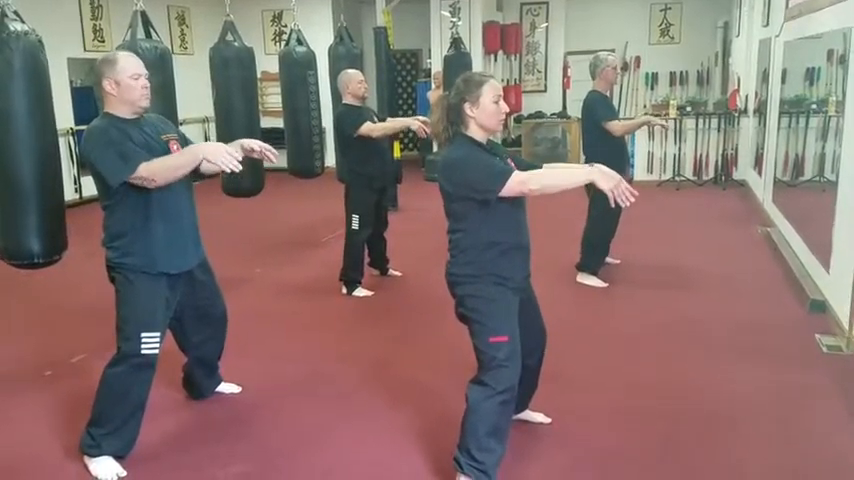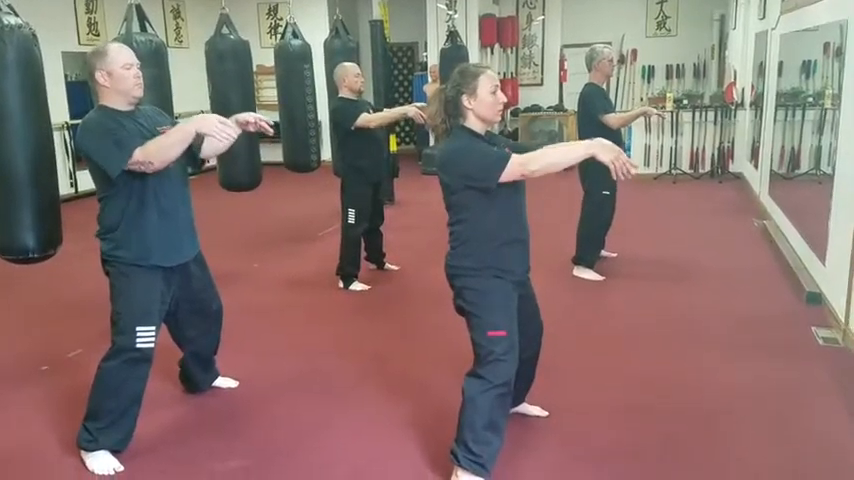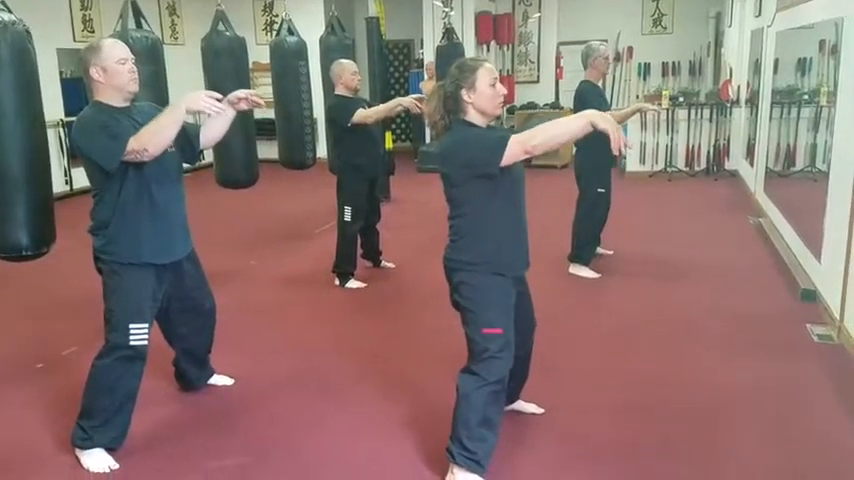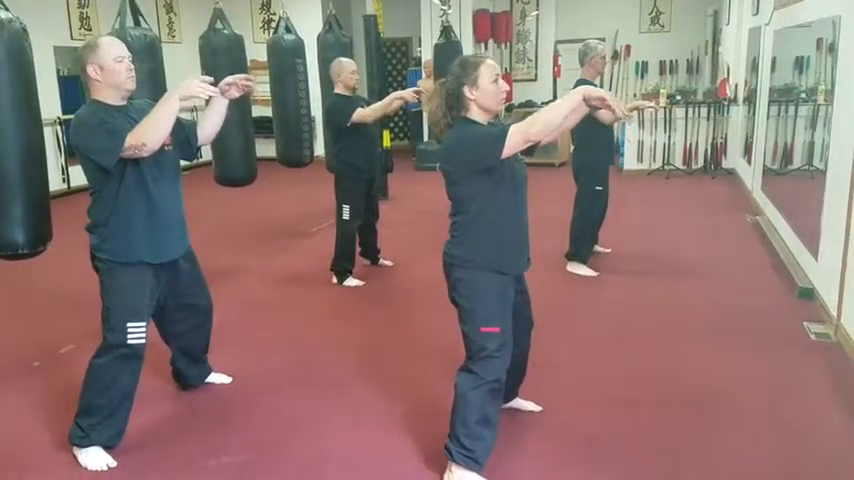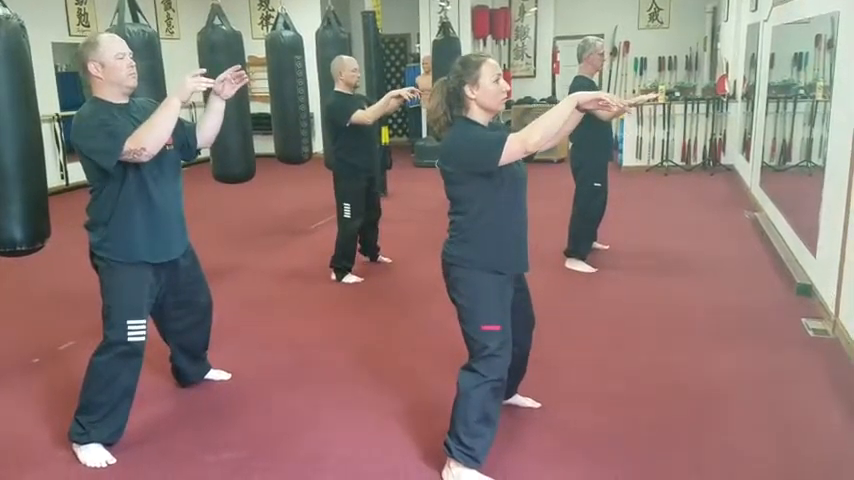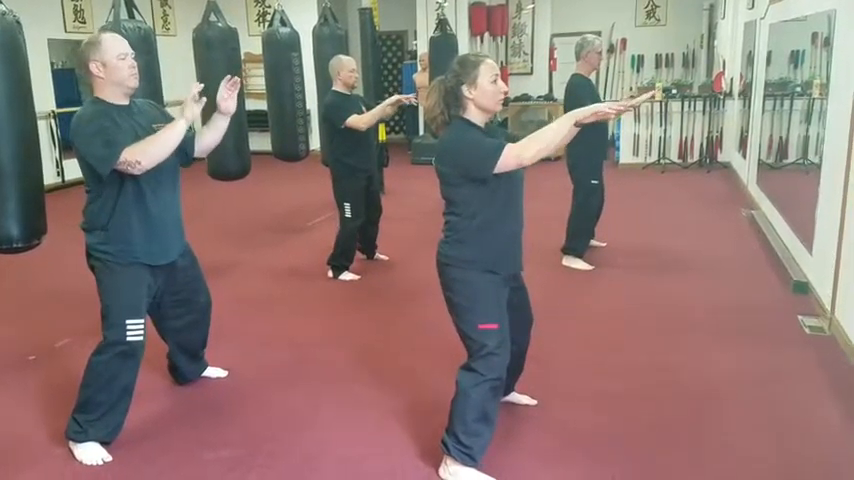
dt=0.3s
person 1, frame 1
left shoulder: (159, 124)
right shoulder: (101, 135)
left elbow: (200, 165)
right elbow: (149, 175)
left wrist: (237, 148)
right wrist: (202, 148)
left hip: (187, 253)
right hip: (141, 264)
left knee: (209, 319)
right knee: (137, 355)
left ankle: (203, 381)
person 1, frame 2
left shoulder: (154, 115)
right shoulder: (96, 127)
left elbow: (199, 152)
right elbow: (146, 160)
left wrist: (233, 126)
right wrist: (195, 124)
left hip: (181, 247)
right hip: (135, 257)
left knee: (204, 314)
right knee: (133, 348)
left ankle: (200, 375)
right ankle: (96, 442)
person 1, frame 3
left shoulder: (149, 111)
right shoulder: (91, 123)
left elbow: (198, 142)
right elbow: (142, 149)
left wrist: (228, 109)
right wrist: (183, 105)
left hip: (174, 245)
right hip: (128, 256)
left knee: (197, 313)
right knee: (126, 346)
left ankle: (195, 373)
right ankle: (91, 439)
person 1, frame 4
left shoulder: (146, 108)
right shoulder: (89, 122)
left elbow: (197, 138)
right elbow: (141, 144)
left wrist: (220, 99)
right wrist: (177, 94)
left hip: (172, 244)
right hip: (125, 255)
left knee: (194, 311)
right knee: (124, 344)
left ankle: (193, 372)
right ankle: (88, 438)
person 1, frame 5
left shoulder: (148, 107)
right shoulder: (90, 120)
left elbow: (197, 142)
right elbow: (141, 149)
left wrist: (218, 99)
right wrist: (177, 97)
left hip: (172, 242)
right hip: (125, 253)
left knee: (194, 309)
right knee: (124, 342)
left ankle: (192, 368)
right ankle: (87, 434)
person 1, frame 6
left shoulder: (150, 110)
right shoulder: (90, 121)
left elbow: (195, 150)
right elbow: (136, 161)
left wrist: (222, 113)
right wrist: (183, 117)
left hip: (169, 243)
right hip: (122, 254)
left knee: (194, 307)
right knee: (123, 342)
left ankle: (189, 367)
right ankle: (85, 433)
person 2, frame 1
left shoulder: (491, 152)
right shoulder: (459, 160)
left elbow: (540, 169)
right elbow: (527, 184)
left wrist: (594, 170)
right wrist: (593, 173)
left hip: (509, 273)
right hip: (480, 280)
left knee: (532, 342)
right knee: (499, 367)
left ankle: (514, 407)
person 2, frame 2
left shoulder: (491, 142)
right shoulder: (459, 151)
left elbow: (537, 153)
right elbow: (528, 167)
left wrist: (593, 146)
right wrist: (592, 147)
left hip: (508, 266)
right hip: (480, 273)
left knee: (528, 335)
right knee: (497, 361)
left ankle: (510, 400)
person 2, frame 3
left shoulder: (489, 136)
right shoulder: (461, 144)
left elbow: (535, 143)
right elbow: (531, 144)
left wrist: (590, 121)
right wrist: (592, 117)
left hip: (505, 263)
right hip: (478, 269)
left knee: (520, 334)
right knee: (490, 357)
left ankle: (506, 397)
person 2, frame 4
left shoulder: (490, 133)
right shoulder: (463, 140)
left elbow: (546, 133)
right elbow: (531, 132)
left wrist: (586, 102)
right wrist: (581, 92)
left hip: (503, 262)
right hip: (477, 267)
left knee: (518, 333)
right knee: (488, 355)
left ankle: (504, 395)
person 2, frame 5
left shoulder: (492, 133)
right shoulder: (461, 141)
left elbow: (544, 141)
right elbow: (528, 142)
left wrist: (581, 108)
right wrist: (574, 99)
left hip: (503, 262)
right hip: (475, 268)
left knee: (519, 330)
right knee: (489, 354)
left ankle: (504, 391)
person 2, frame 6
left shoulder: (489, 134)
right shoulder: (457, 142)
left elbow: (532, 149)
right elbow: (524, 155)
left wrist: (580, 120)
right wrist: (577, 115)
left hip: (499, 262)
right hip: (470, 268)
left knee: (518, 327)
right knee: (489, 353)
left ankle: (500, 389)
person 3, frame 1
left shoulder: (602, 99)
right shoulder: (594, 100)
right elbow: (616, 129)
left wrist: (637, 131)
right wrist: (646, 120)
left hip: (609, 167)
left knee: (610, 214)
right knee: (600, 216)
left ankle: (599, 255)
right ankle: (586, 270)
person 3, frame 2
left shoulder: (598, 91)
right shoulder: (591, 93)
left elbow: (610, 122)
right elbow: (613, 122)
left wrist: (637, 116)
right wrist: (642, 110)
left hip: (603, 161)
right hip: (595, 163)
left knee: (604, 208)
right knee: (594, 209)
left ankle: (595, 248)
right ankle: (582, 263)
person 3, frame 3
left shoulder: (593, 89)
right shoulder: (586, 91)
right elbow: (609, 119)
left wrist: (632, 111)
right wrist: (637, 107)
left hip: (598, 159)
right hip: (590, 160)
left knee: (600, 204)
right knee: (589, 206)
left ankle: (591, 245)
right ankle: (577, 261)
person 3, frame 4
left shoulder: (589, 87)
right shoulder: (583, 89)
left elbow: (604, 117)
right elbow: (607, 117)
left wrist: (628, 108)
right wrist: (634, 105)
left hip: (596, 157)
right hip: (588, 159)
left knee: (597, 203)
right knee: (587, 204)
left ankle: (589, 243)
right ankle: (575, 259)
person 3, frame 5
left shoulder: (587, 83)
right shoulder: (581, 85)
left elbow: (602, 112)
right elbow: (604, 114)
left wrist: (625, 104)
right wrist: (632, 102)
left hip: (594, 153)
right hip: (586, 155)
left knee: (597, 199)
right knee: (587, 201)
left ankle: (588, 240)
right ankle: (574, 256)
person 3, frame 6
left shoulder: (584, 82)
right shoulder: (578, 84)
left hip: (589, 152)
right hip: (582, 154)
left knee: (594, 198)
right knee: (587, 199)
left ankle: (585, 237)
right ankle: (571, 253)
person 4, frame 1
left shoulder: (367, 111)
right shoulder: (345, 115)
left elbow: (388, 123)
right elbow: (375, 131)
left wrist: (412, 120)
right wrist: (408, 123)
left hip: (378, 180)
right hip: (360, 183)
left knee: (379, 225)
right knee: (358, 231)
left ankle: (380, 265)
right ankle: (350, 283)
person 4, frame 2
left shoulder: (363, 104)
right shoulder: (341, 109)
left elbow: (385, 115)
right elbow: (372, 122)
left wrist: (409, 108)
right wrist: (405, 111)
left hip: (373, 173)
right hip: (356, 176)
left knee: (375, 220)
right knee: (354, 225)
left ankle: (377, 259)
right ankle: (347, 277)
person 4, frame 3
left shoulder: (359, 101)
right shoulder: (337, 106)
left elbow: (385, 112)
right elbow: (369, 116)
left wrist: (405, 102)
right wrist: (399, 101)
left hip: (370, 171)
right hip: (352, 174)
left knee: (371, 217)
right knee: (350, 223)
left ankle: (373, 257)
right ankle: (343, 275)
person 4, frame 4
left shoulder: (358, 100)
right shoulder: (336, 105)
left elbow: (386, 110)
right elbow: (368, 116)
left wrist: (403, 98)
right wrist: (395, 95)
left hip: (368, 170)
right hip: (350, 173)
left knee: (370, 216)
right knee: (349, 221)
left ankle: (371, 255)
right ankle: (341, 273)
person 4, frame 5
left shoulder: (358, 98)
right shoulder: (335, 103)
left elbow: (385, 110)
right elbow: (367, 118)
left wrist: (400, 97)
right wrist: (390, 95)
left hip: (368, 168)
right hip: (349, 172)
left knee: (372, 212)
right knee: (351, 220)
left ankle: (371, 252)
right ankle: (340, 269)
person 4, frame 6
left shoulder: (356, 99)
right shoulder: (333, 104)
left elbow: (381, 115)
right elbow: (361, 124)
left wrist: (396, 103)
right wrist: (386, 103)
left hip: (366, 168)
right hip: (347, 171)
left knee: (373, 211)
right knee: (352, 218)
left ankle: (368, 250)
right ankle: (337, 267)
